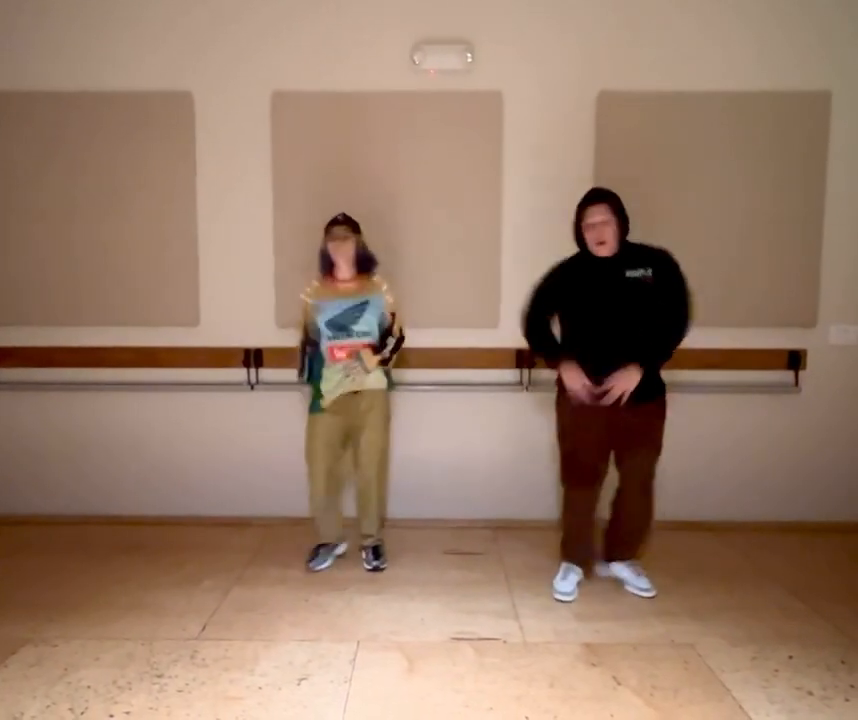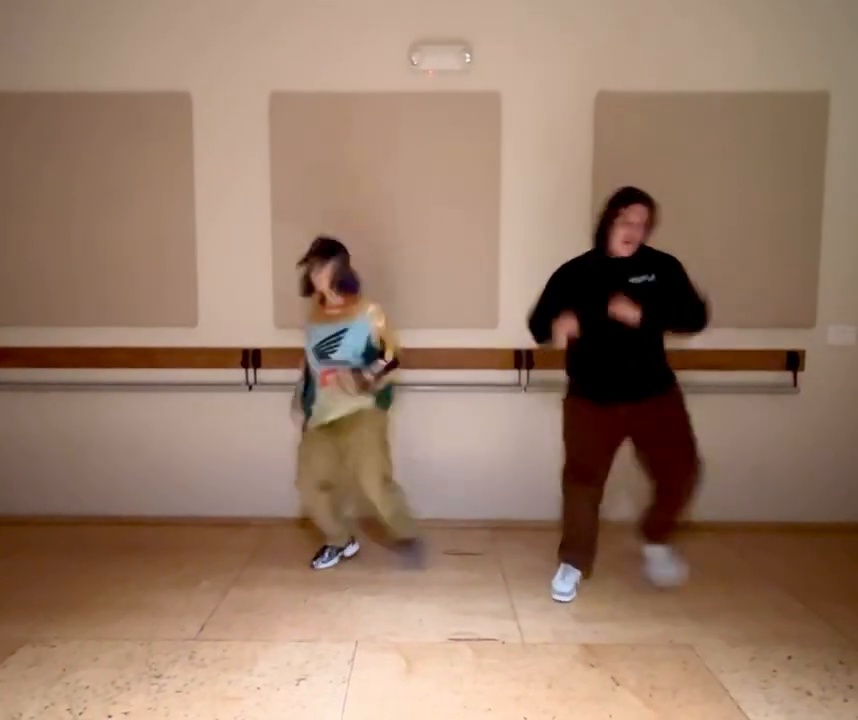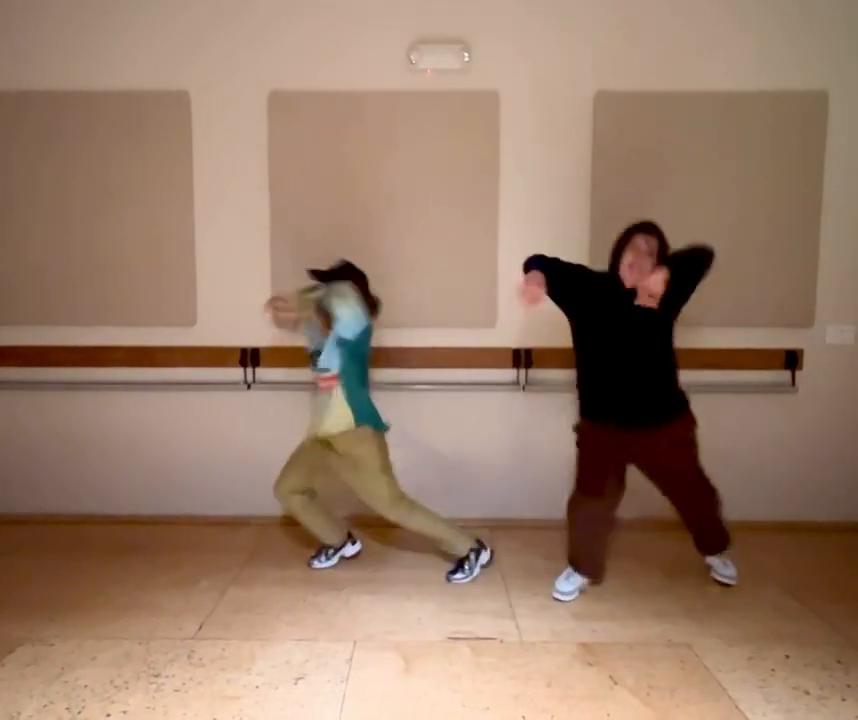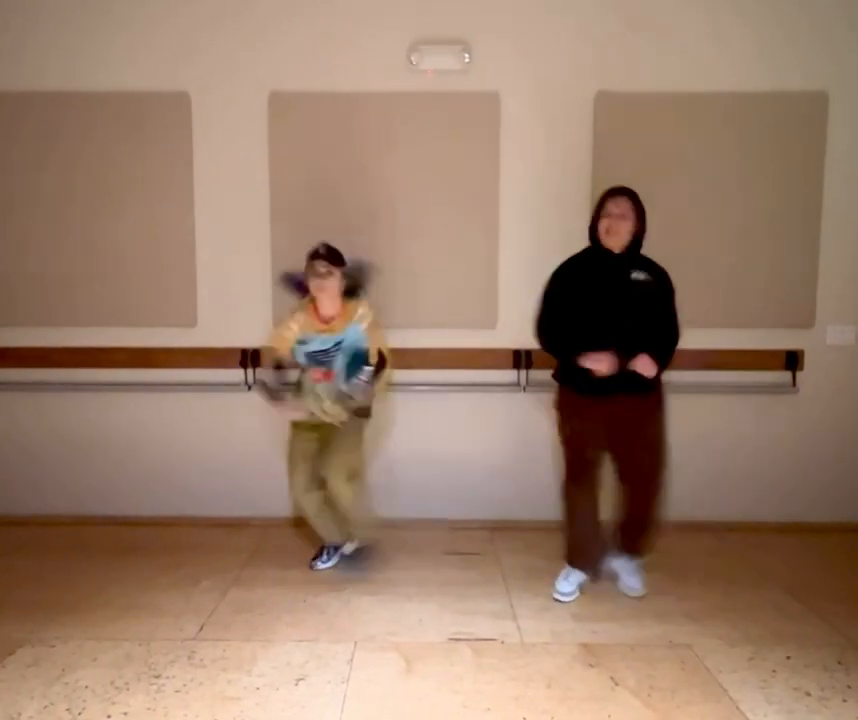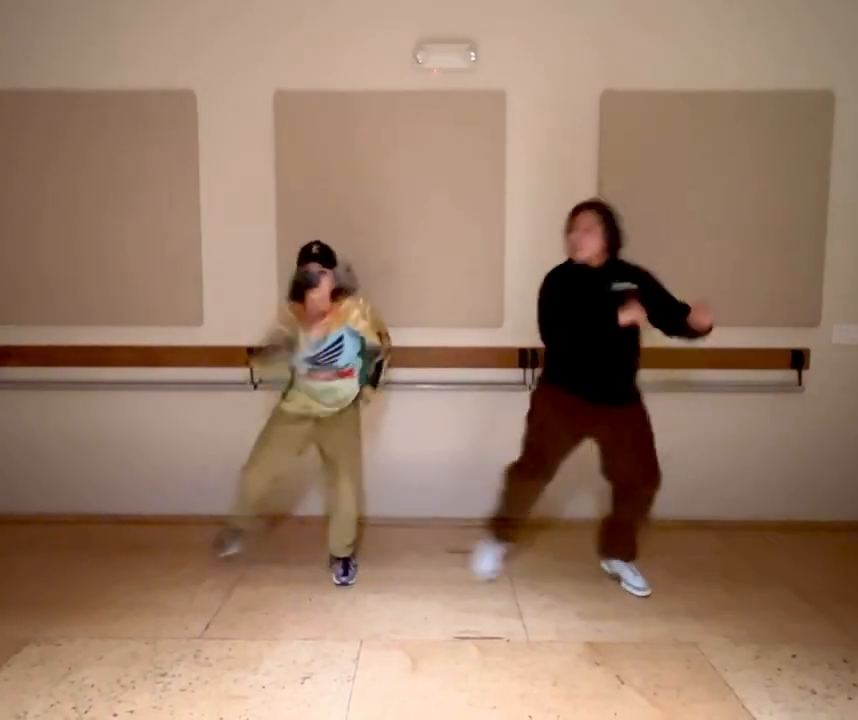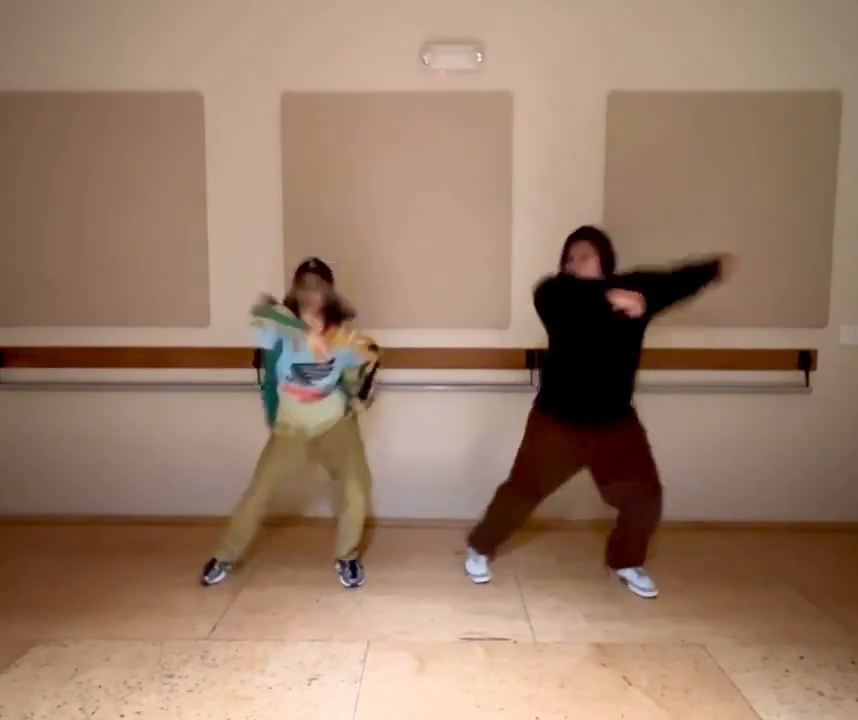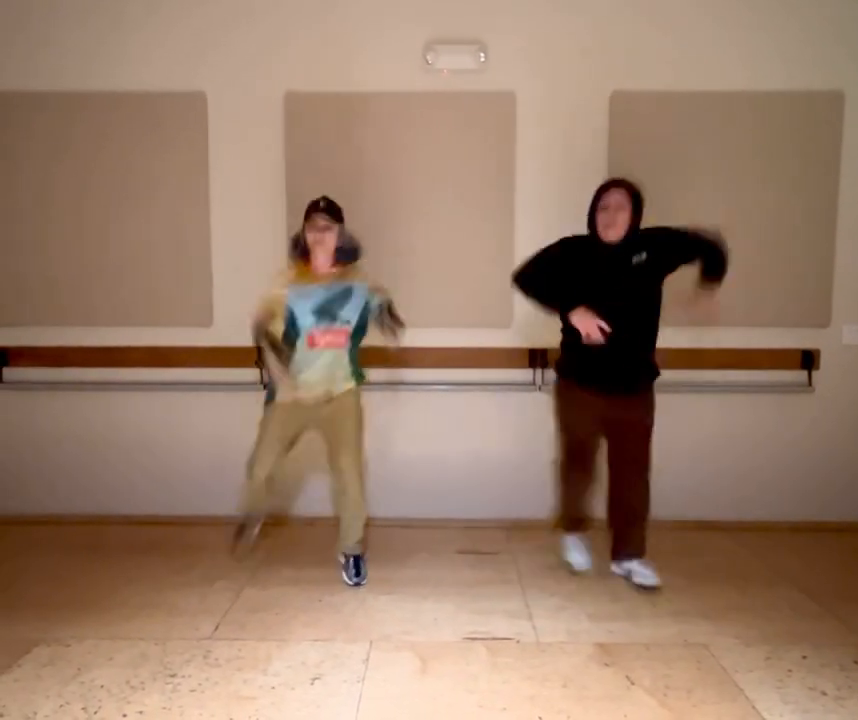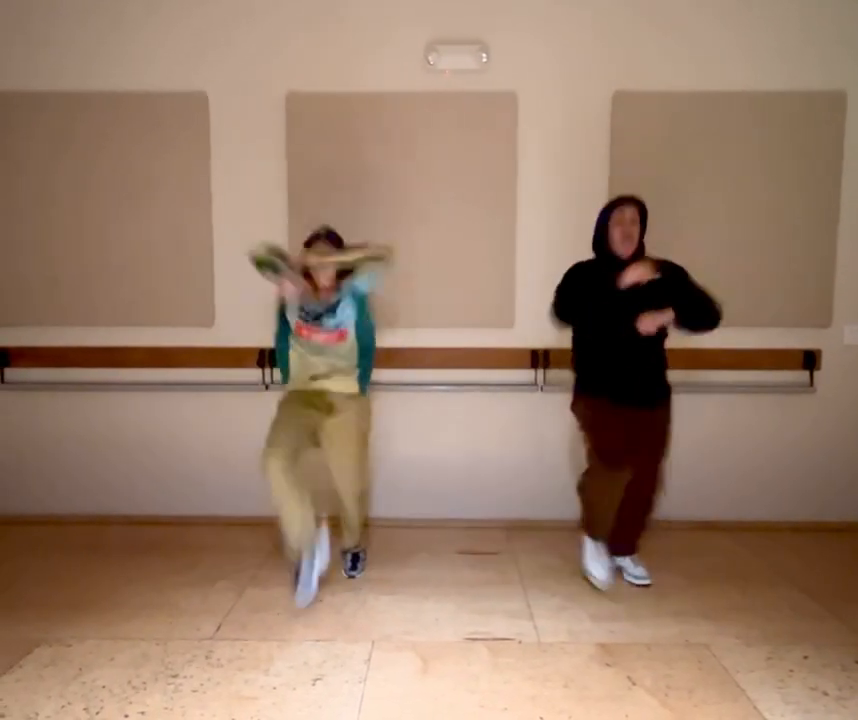
dt=0.2s
person 1, frame 1
left shoulder: (655, 264)
right shoulder: (568, 275)
left elbow: (675, 322)
right elbow: (535, 323)
left wrist: (639, 367)
right wrist: (562, 365)
left hip: (642, 396)
right hip: (584, 397)
left knee: (637, 482)
right knee: (581, 481)
left ankle: (620, 558)
right ankle: (574, 563)
person 1, frame 2
left shoulder: (662, 268)
right shoulder: (573, 274)
left elbow: (695, 317)
right elbow: (538, 325)
left wrist: (641, 313)
right wrist: (558, 324)
left hip: (654, 395)
right hip: (591, 398)
left knee: (680, 470)
right knee: (582, 479)
left ankle: (656, 540)
right ankle: (573, 563)
person 1, frame 3
left shoulder: (663, 291)
right shoulder: (586, 286)
left elbow: (701, 257)
right elbow: (541, 263)
left wrist: (665, 275)
right wrist: (536, 275)
left hip: (664, 423)
right hip: (603, 424)
left knee: (694, 491)
right knee: (592, 496)
left ankle: (716, 550)
right ankle: (581, 569)
person 1, frame 4
left shoulder: (651, 275)
right shoulder: (572, 271)
left elbow: (667, 332)
right elbow: (549, 331)
left wrist: (653, 357)
right wrist: (582, 356)
left hip: (638, 395)
right hip: (580, 394)
left knee: (643, 477)
right knee: (581, 478)
left ankle: (626, 553)
right ankle: (579, 563)
person 1, frame 5
left shoulder: (636, 280)
right shoulder: (560, 280)
left elbow: (672, 316)
right elbow: (554, 334)
left wrist: (696, 321)
right wrist: (616, 316)
left hip: (619, 400)
right hip: (563, 395)
left knee: (641, 479)
right knee: (533, 468)
left ankle: (619, 555)
right ankle: (497, 538)
person 1, frame 6
left shoulder: (636, 287)
right shoulder: (559, 291)
left elbow: (677, 282)
right elbow: (547, 299)
left wrist: (714, 268)
right wrist: (608, 299)
left hip: (615, 422)
right hip: (558, 420)
left knee: (644, 496)
right knee: (525, 487)
left ankle: (626, 563)
right ankle: (480, 547)
person 1, frame 7
left shoulder: (653, 246)
right shoulder: (575, 251)
left elbow: (705, 245)
right elbow: (527, 278)
left wrist: (710, 277)
right wrist: (572, 309)
left hip: (634, 387)
right hip: (579, 384)
left knee: (632, 472)
right knee: (578, 462)
left ankle: (629, 555)
right ankle: (574, 532)
person 1, frame 8
left shoulder: (665, 274)
right shoulder: (584, 274)
left elbow: (707, 315)
right elbow: (565, 310)
left wrist: (670, 314)
right wrist: (620, 282)
left hip: (651, 399)
right hip: (599, 397)
left knee: (644, 482)
right knee: (613, 465)
left ankle: (623, 551)
right ankle: (595, 536)
person 2, frame 1
left shoulder: (377, 287)
right shoulder: (315, 290)
left elbow: (396, 336)
right elbow: (307, 339)
left wrist: (372, 358)
right wrist: (307, 377)
left hip: (370, 392)
right hip: (327, 393)
left knee: (371, 468)
right knee: (321, 467)
left ankle: (372, 541)
right ankle: (330, 539)
person 2, frame 2
left shoulder: (367, 312)
right shoulder: (313, 315)
left elbow: (391, 361)
left wrist: (363, 380)
right wrist: (301, 400)
left hip: (363, 411)
right hip: (323, 415)
left knee: (374, 482)
right knee: (310, 483)
left ankle: (405, 537)
right ankle: (340, 541)
person 2, frame 3
left shoulder: (353, 321)
right shoulder: (323, 322)
left elbow: (343, 291)
left wrist: (306, 302)
right wrist: (288, 310)
left hip: (356, 434)
right hip: (323, 434)
left knee: (390, 502)
right knee: (287, 489)
left ankle: (470, 550)
right ankle: (339, 541)
person 2, frame 4
left shoulder: (360, 313)
right shoulder: (299, 319)
left elbow: (379, 362)
right elbow: (279, 358)
left hip: (344, 415)
right hip: (307, 415)
left knee: (340, 476)
right knee: (303, 488)
left ankle: (352, 538)
right ankle: (337, 540)
person 2, frame 5
left shoulder: (354, 309)
right shoulder: (290, 316)
left elbow: (381, 344)
right elbow: (263, 358)
left wrist: (371, 383)
right wrist: (280, 347)
left hip: (340, 410)
right hip: (297, 407)
left knee: (346, 483)
right knee: (256, 472)
left ankle: (342, 553)
right ankle: (238, 527)
person 2, frame 6
left shoulder: (345, 337)
right shoulder: (281, 324)
left elbow: (371, 358)
right elbow: (260, 313)
left wrist: (361, 396)
right wrist: (288, 320)
left hip: (336, 426)
right hip: (289, 431)
left knee: (356, 490)
right knee: (257, 496)
left ankle: (347, 557)
right ankle: (224, 558)
person 2, frame 7
left shoulder: (357, 281)
right shoulder: (290, 281)
left elbow: (385, 315)
right elbow: (264, 324)
left wrist: (387, 315)
right wrist: (274, 361)
left hip: (341, 394)
right hip: (292, 396)
left knee: (349, 476)
right knee: (261, 465)
left ankle: (352, 552)
right ankle: (253, 515)
person 2, frame 8
left shoulder: (355, 290)
right shoulder: (295, 293)
left elbow: (377, 256)
left wrist: (338, 259)
right wrist: (287, 279)
left hip: (345, 399)
right hip: (299, 397)
left knee: (349, 483)
right knee: (277, 461)
left ankle: (352, 546)
right ankle: (306, 548)
